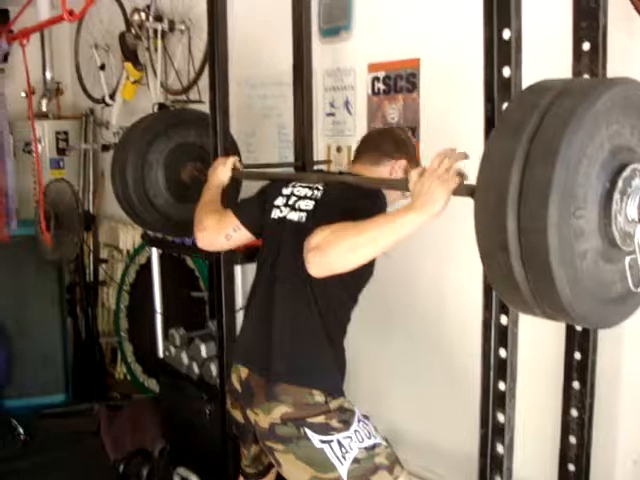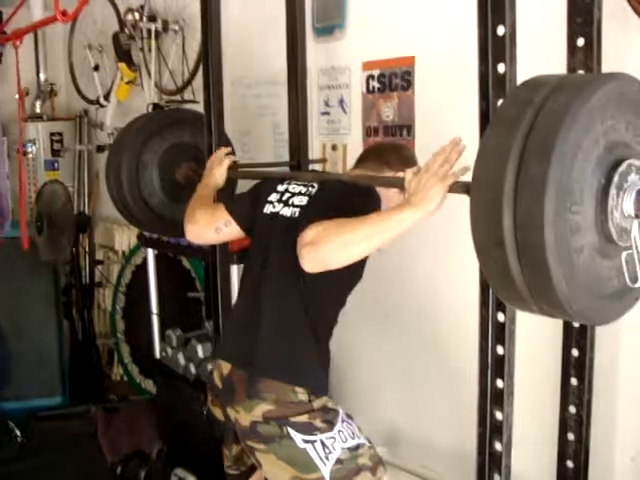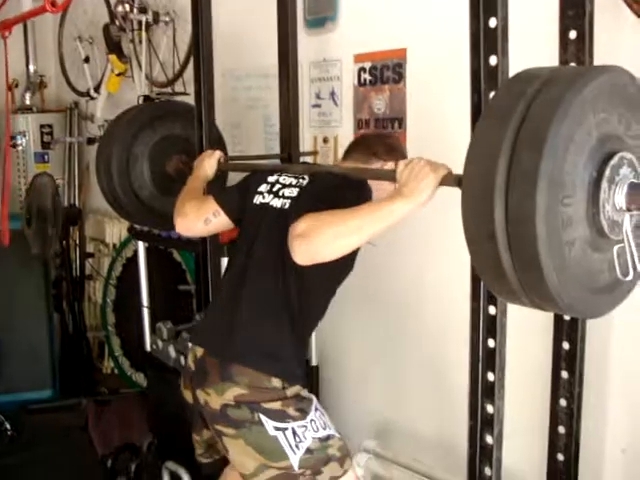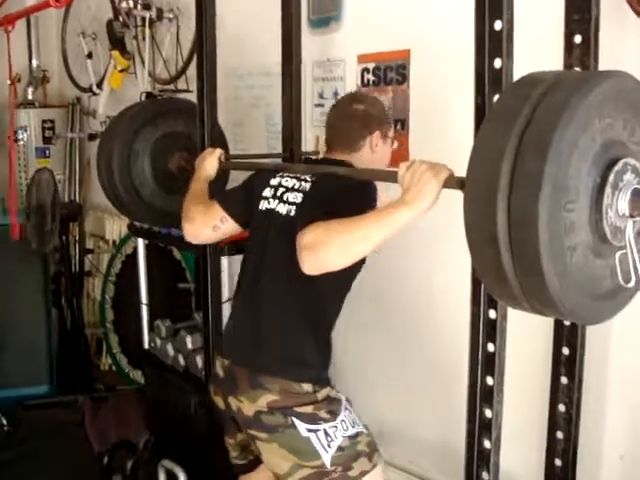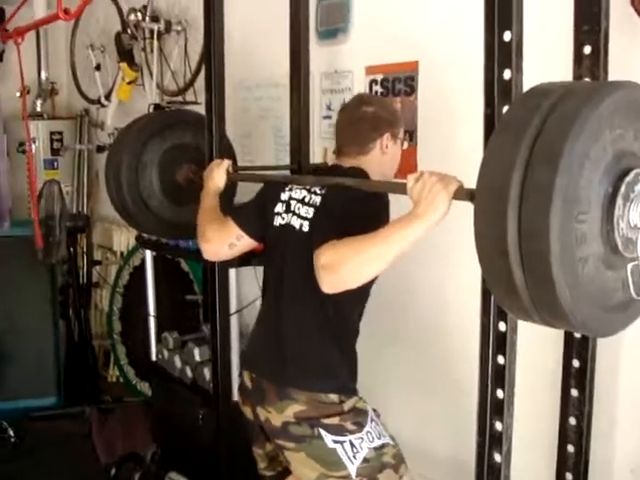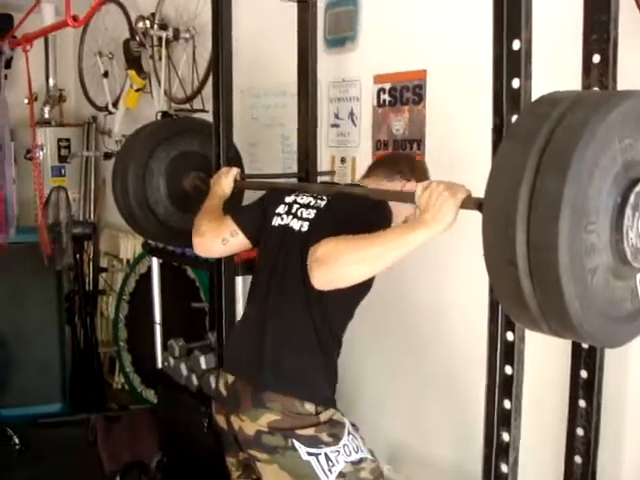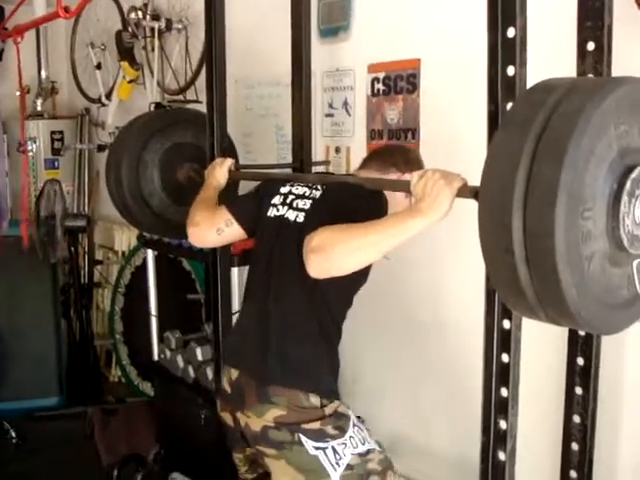
dt=0.3s
person 1, frame 1
left shoulder: (287, 188)
right shoulder: (364, 197)
left elbow: (209, 233)
right elbow: (321, 254)
left wrist: (215, 183)
right wrist: (418, 209)
left hip: (247, 379)
right hip: (298, 394)
person 1, frame 2
left shoulder: (282, 187)
right shoulder: (360, 198)
left elbow: (198, 227)
right elbow: (315, 249)
left wrist: (210, 181)
right wrist: (414, 207)
left hip: (228, 376)
right hip: (281, 394)
person 1, frame 3
left shoulder: (272, 178)
right shoulder: (351, 189)
left elbow: (188, 219)
right elbow: (306, 242)
left wrist: (200, 174)
right wrist: (405, 198)
left hip: (205, 365)
right hip: (258, 384)
person 1, frame 4
left shoulder: (276, 177)
right shoulder: (351, 187)
left elbow: (197, 227)
right elbow: (315, 252)
left wrist: (202, 175)
right wrist: (409, 204)
left hip: (232, 370)
right hip: (286, 386)
person 1, frame 5
left shoulder: (287, 189)
right shoulder: (363, 196)
left elbow: (214, 244)
right elbow: (332, 270)
left wrist: (211, 188)
right wrist: (422, 216)
left hip: (259, 380)
right hip: (312, 397)
person 1, frame 6
left shoulder: (290, 198)
right shoulder: (370, 211)
left elbow: (206, 241)
right elbow: (326, 267)
left wrist: (218, 193)
right wrist: (426, 224)
left hip: (233, 389)
right hip: (289, 407)
person 1, frame 7
left shoulder: (284, 188)
right shoulder: (367, 201)
left elbow: (201, 230)
right elbow: (322, 256)
left wrist: (213, 183)
right wrist: (421, 213)
left hip: (237, 381)
right hip: (291, 400)
